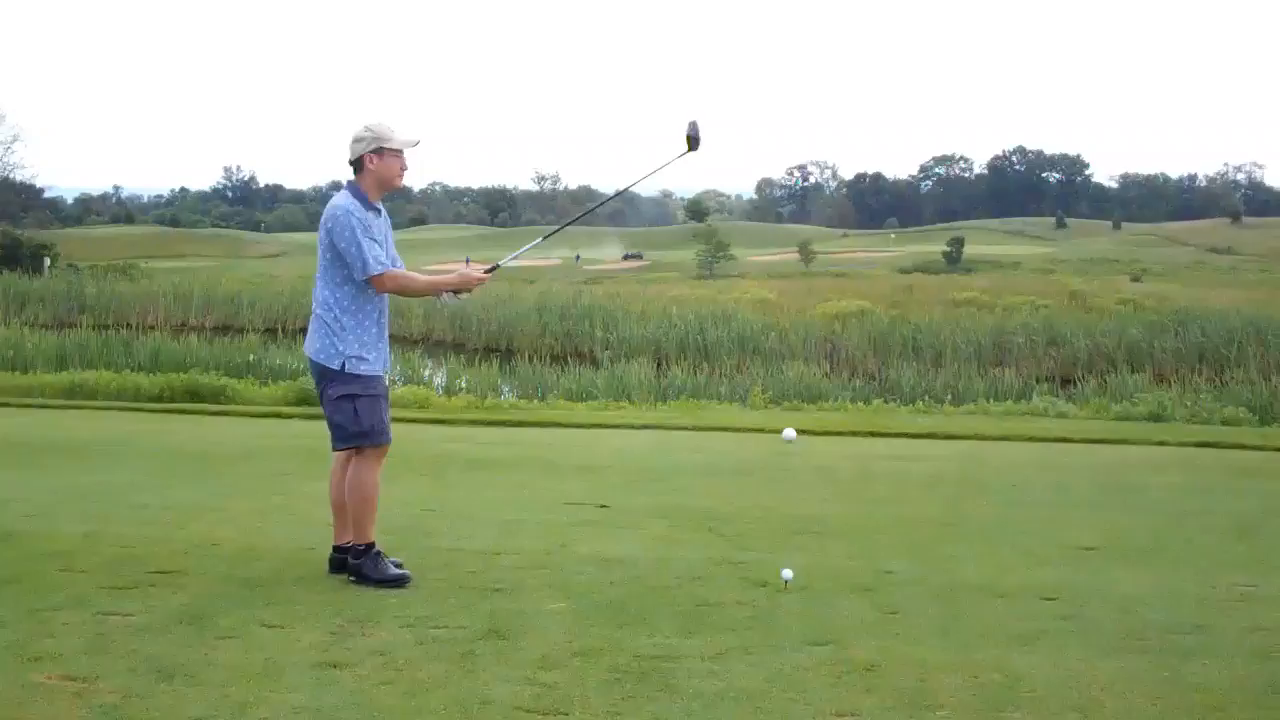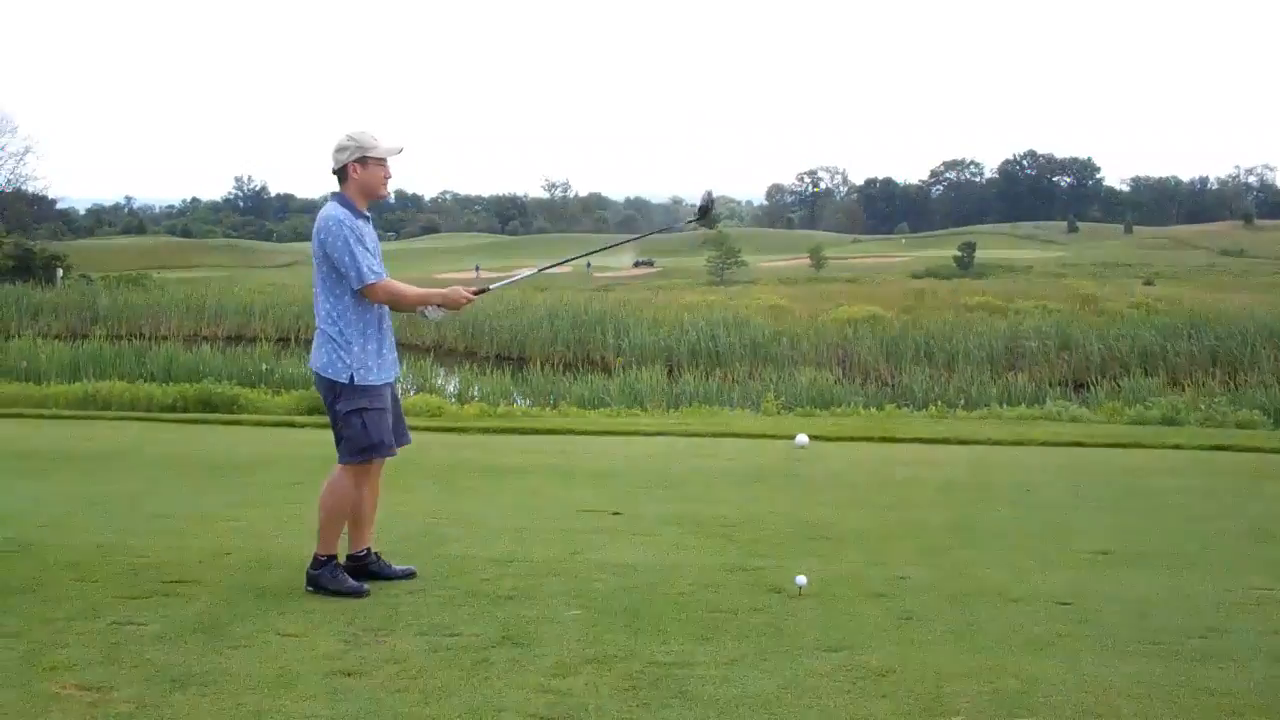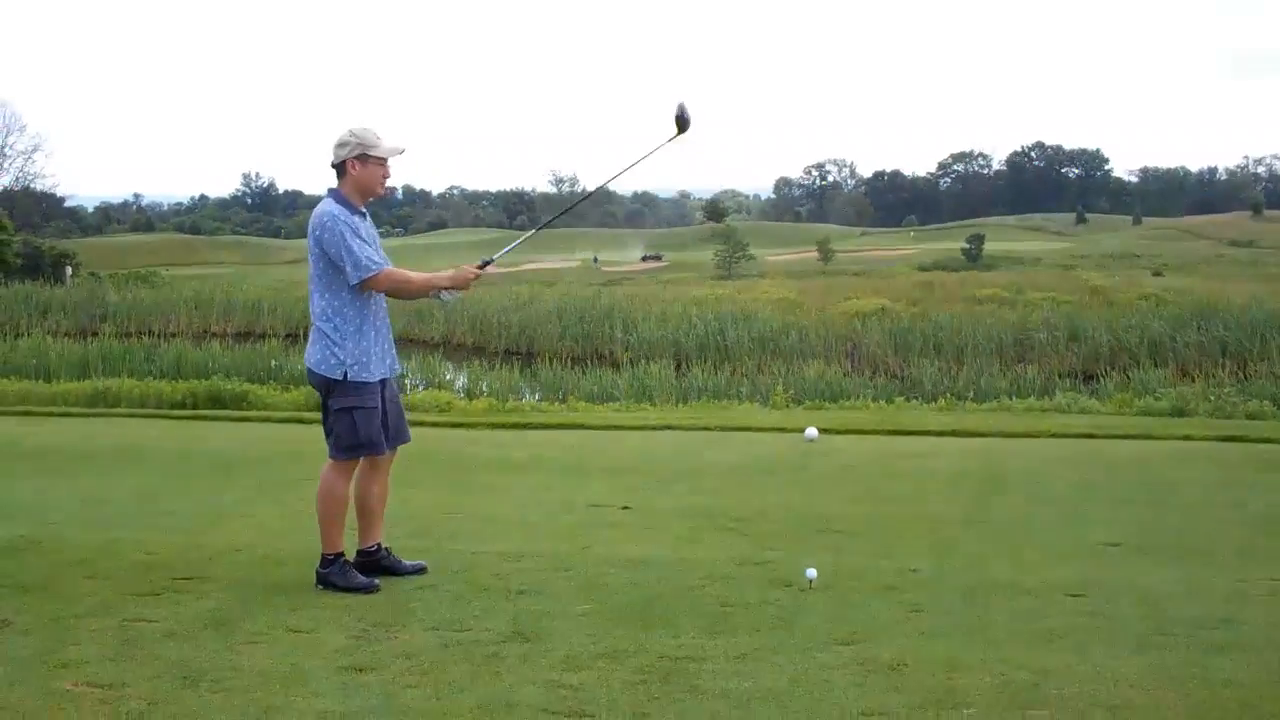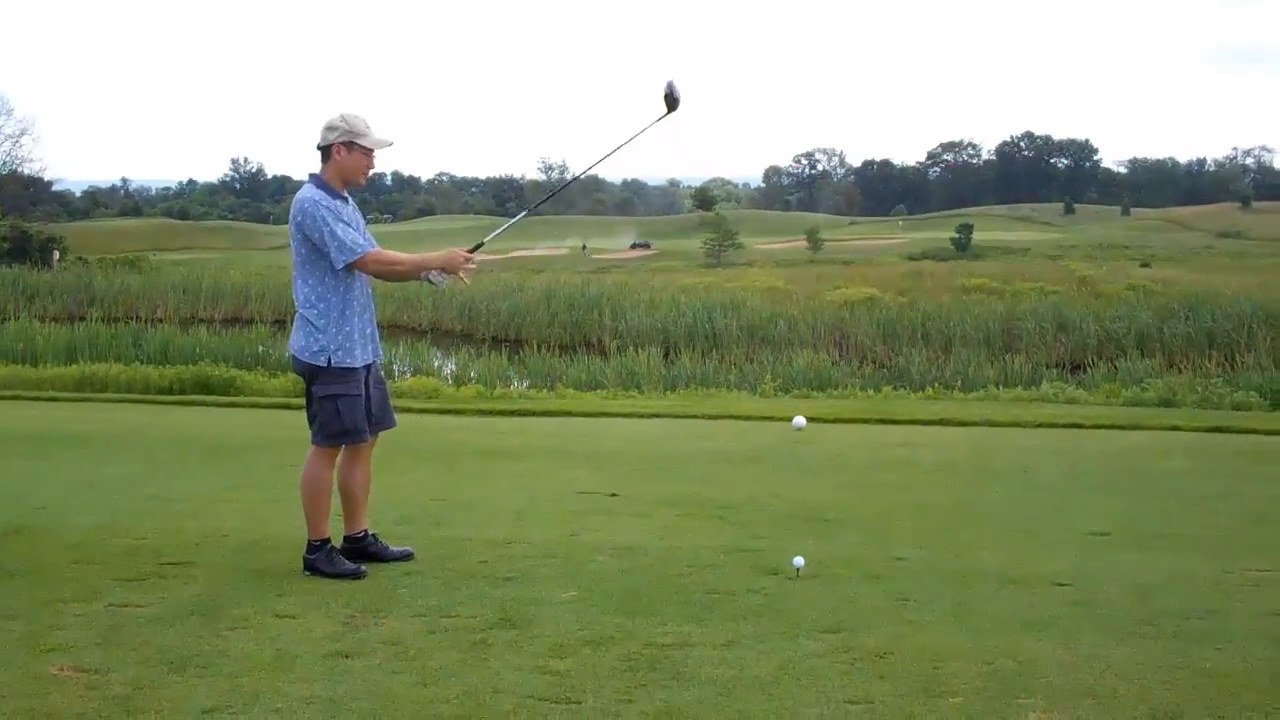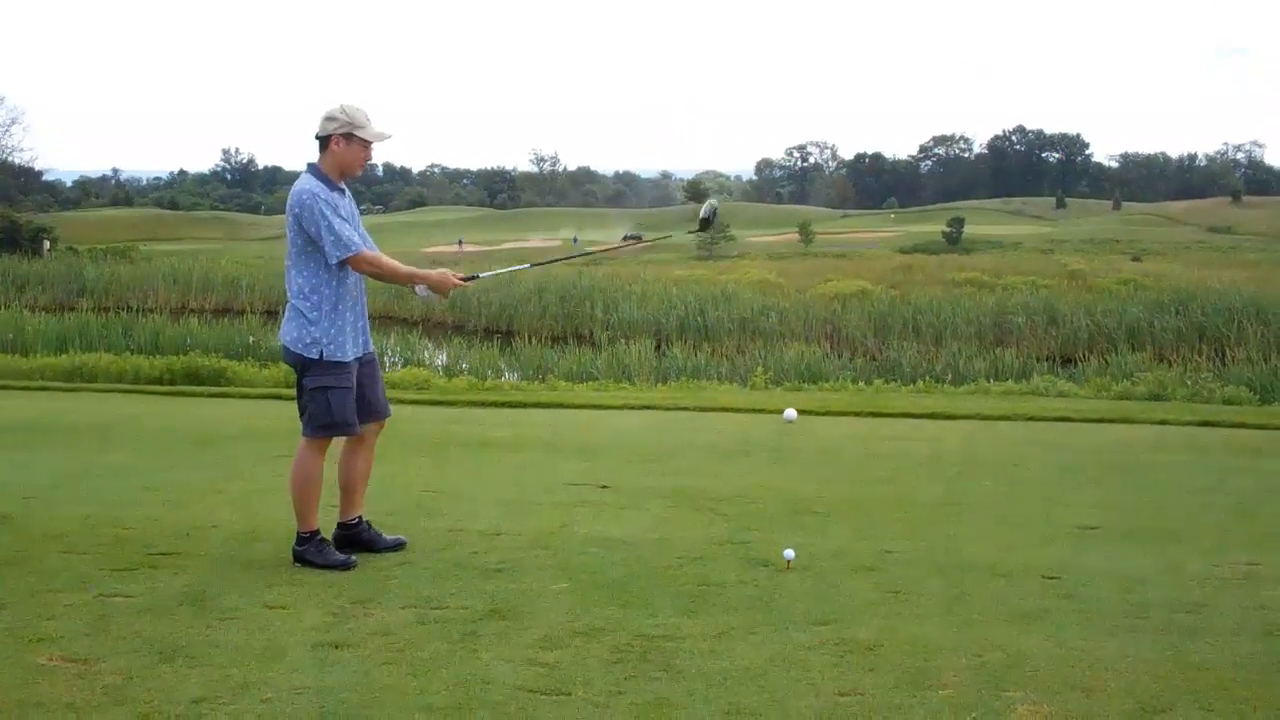
dt=0.3s
person 1, frame 1
left shoulder: (377, 213)
right shoulder: (344, 211)
left elbow: (395, 277)
right elbow: (384, 280)
left wrist: (446, 286)
right wrist: (450, 281)
left hip: (365, 352)
right hip: (344, 354)
left knee: (352, 451)
right knee: (369, 449)
left ankle: (344, 548)
right ankle: (362, 551)
person 1, frame 2
left shoulder: (360, 220)
right shoulder: (336, 221)
left elbow: (383, 290)
right elbow: (376, 289)
left wrist: (430, 301)
right wrist: (439, 297)
left hip: (373, 363)
right hip: (349, 367)
left knee: (371, 460)
right knee: (358, 463)
left ankle: (360, 556)
right ankle: (322, 565)
person 1, frame 3
left shoulder: (359, 218)
right shoulder: (331, 218)
left elbow: (388, 282)
right elbow: (381, 279)
left wrist: (438, 287)
right wrist: (446, 278)
left hip: (375, 360)
right hip: (345, 363)
left knee: (381, 454)
right knee: (345, 459)
left ankle: (371, 551)
right ankle: (331, 563)
person 1, frame 4
left shoulder: (344, 203)
right shoulder: (313, 203)
left elbow: (377, 264)
right elbow: (370, 261)
left wrist: (429, 270)
right wrist: (435, 260)
left hip: (360, 346)
right hip: (329, 349)
left knee: (363, 441)
right knee: (329, 446)
left ankle: (357, 538)
right ankle: (317, 549)
person 1, frame 5
left shoulder: (341, 193)
right shoulder: (311, 194)
left elbow: (370, 255)
right elbow: (359, 261)
left wrist: (418, 278)
right wrist: (425, 277)
left hip: (354, 338)
right hip: (321, 340)
left knee: (369, 428)
right knee: (318, 438)
left ankle: (352, 526)
right ankle: (307, 539)
